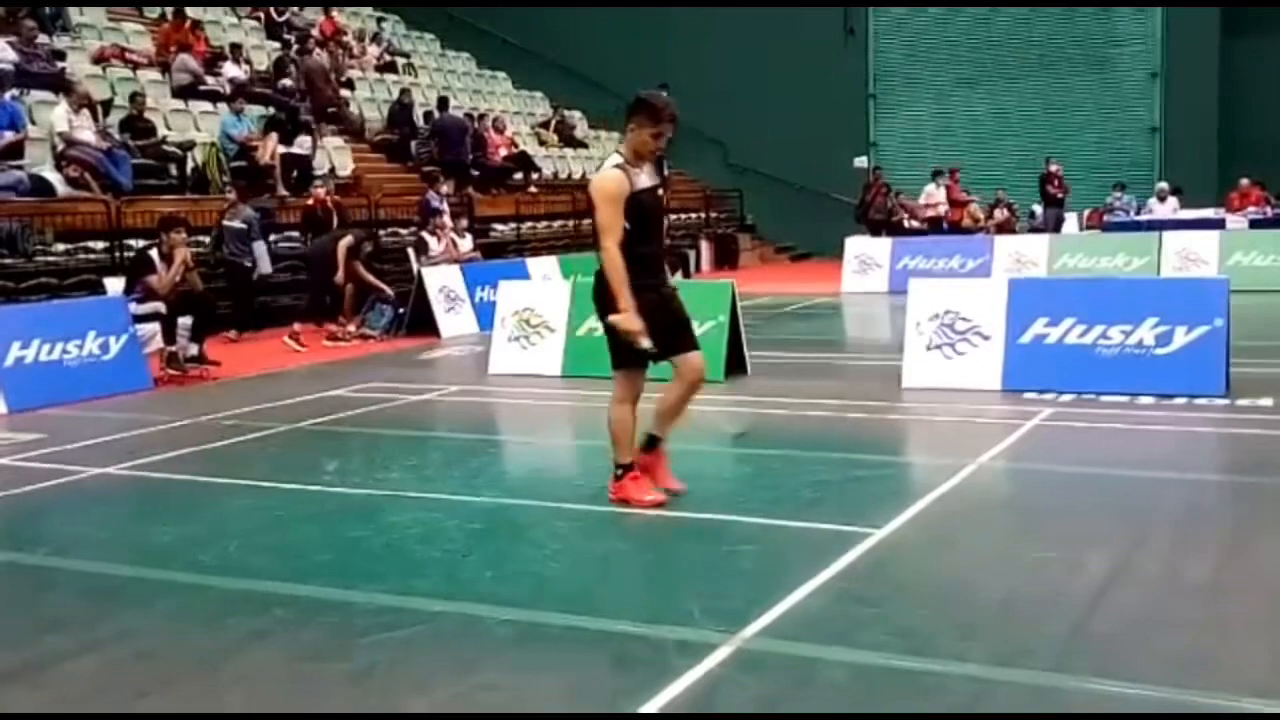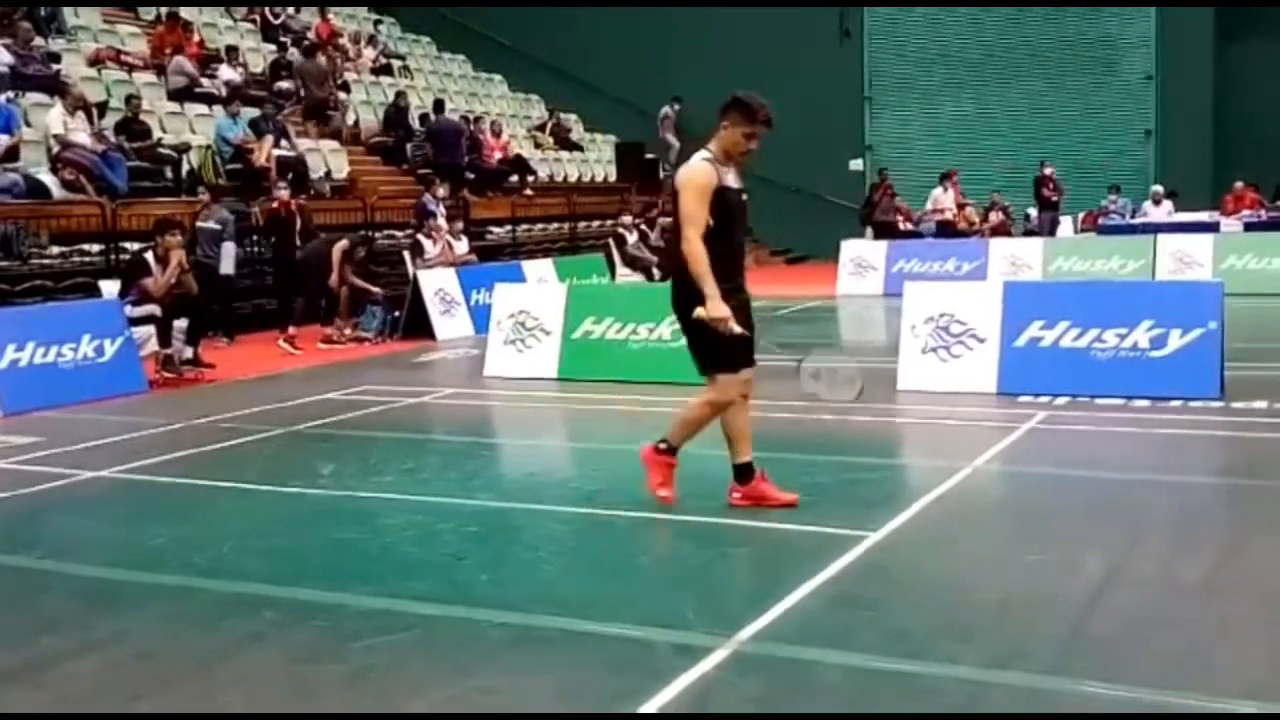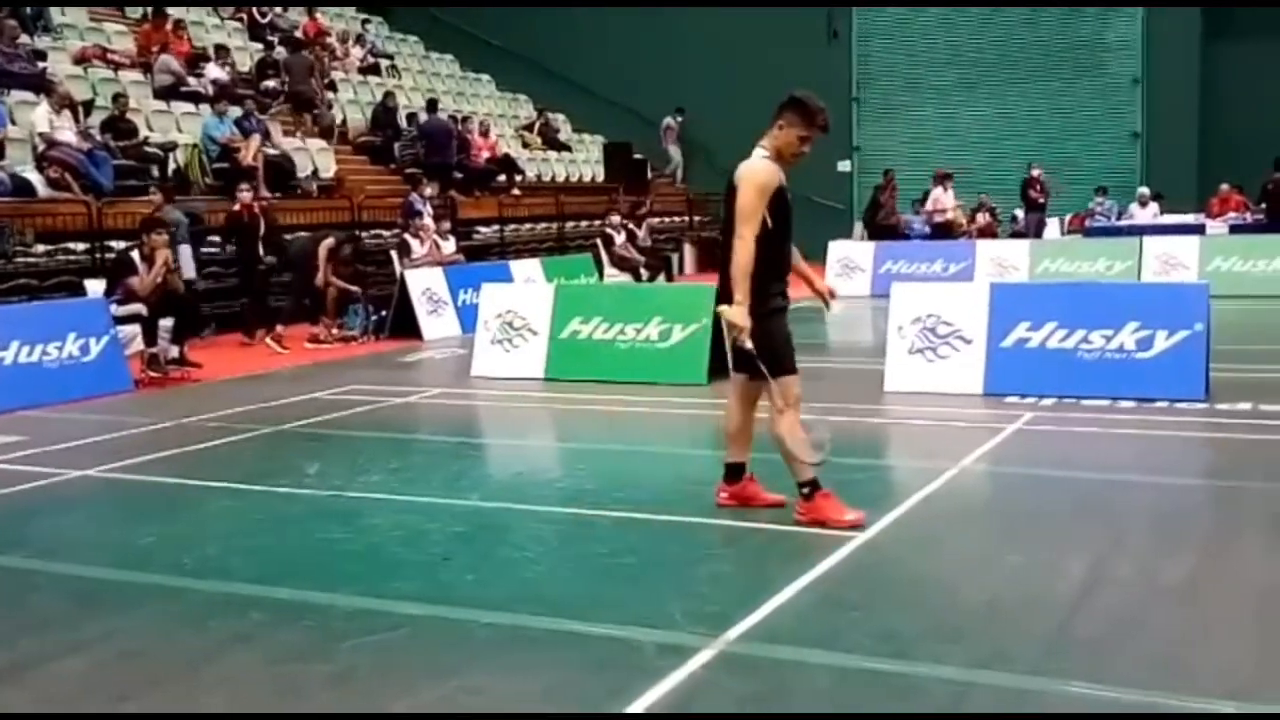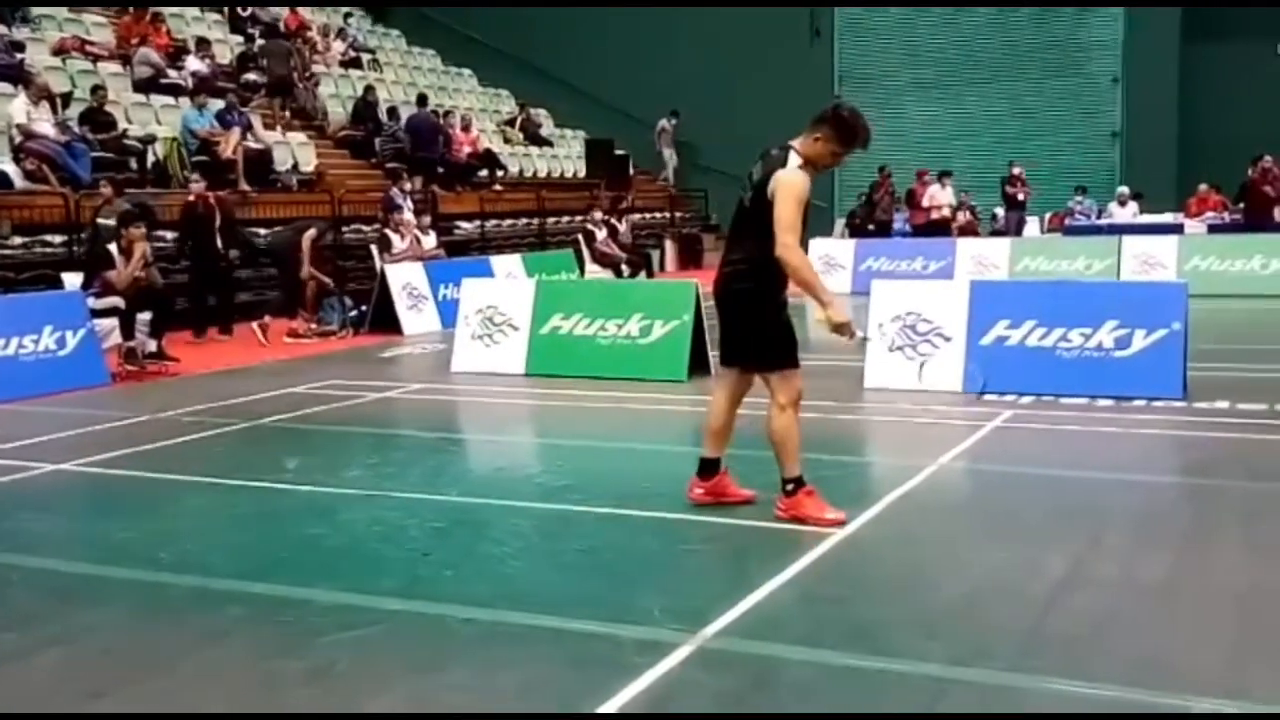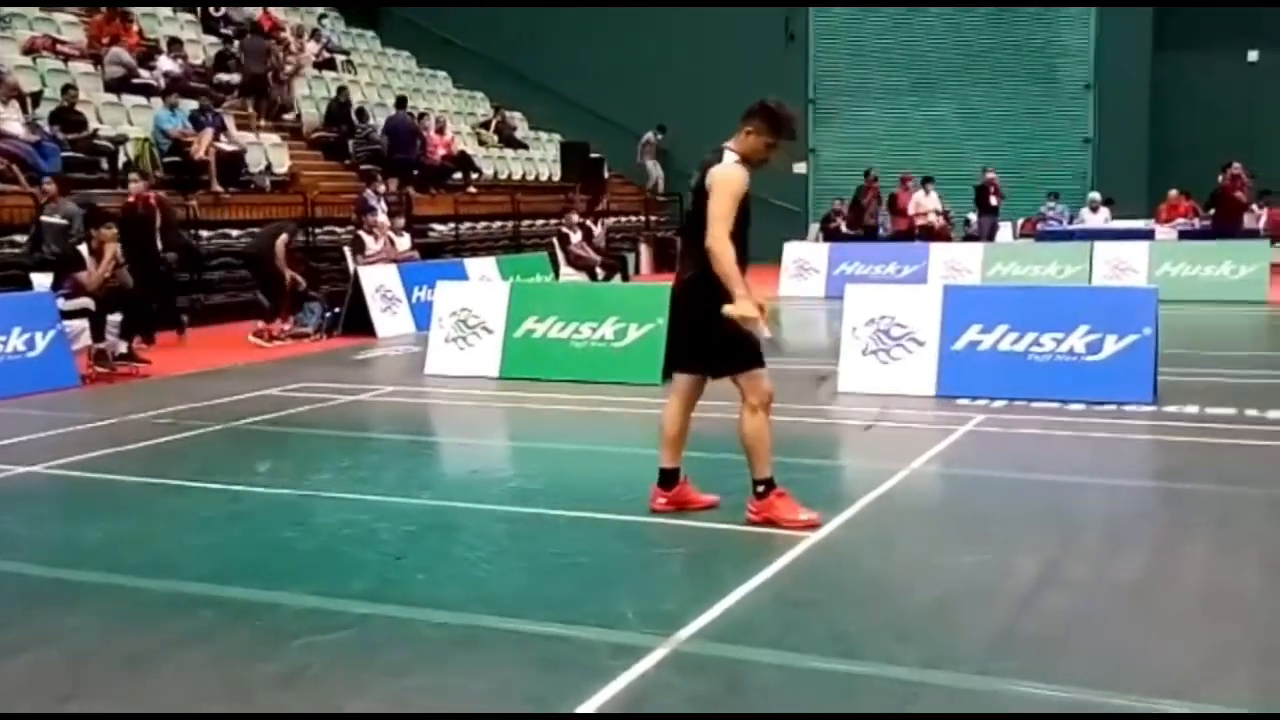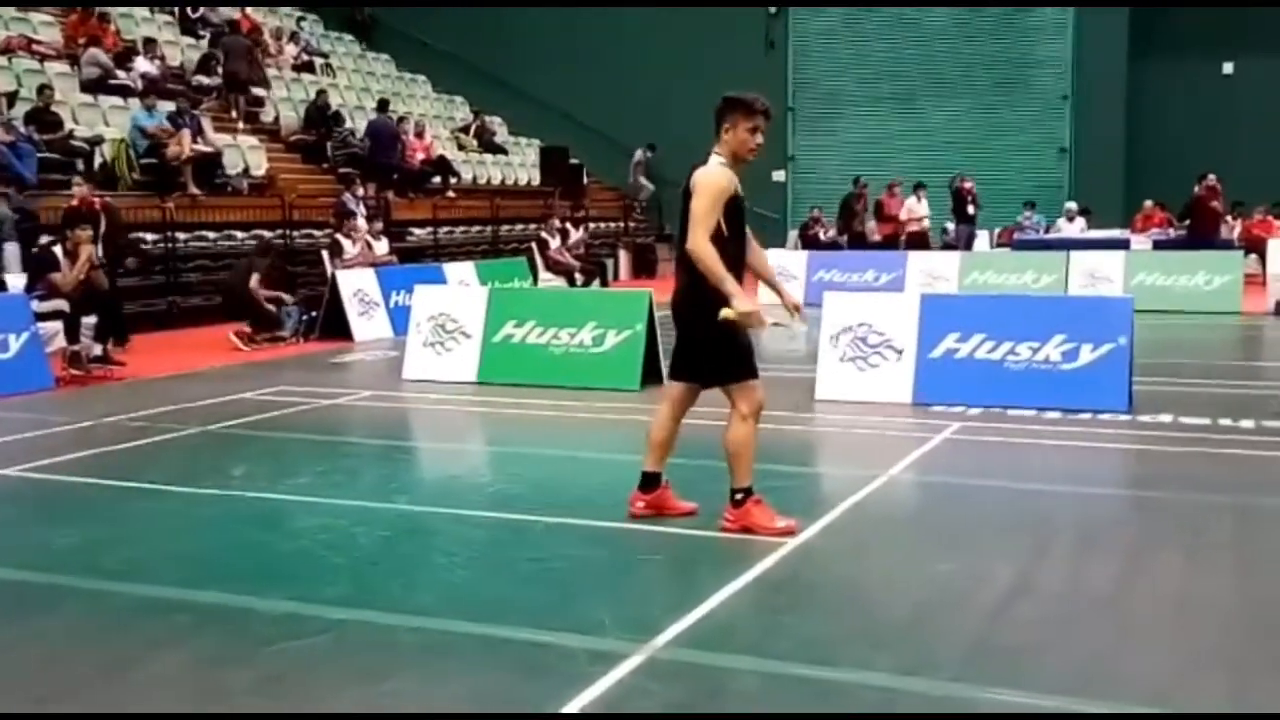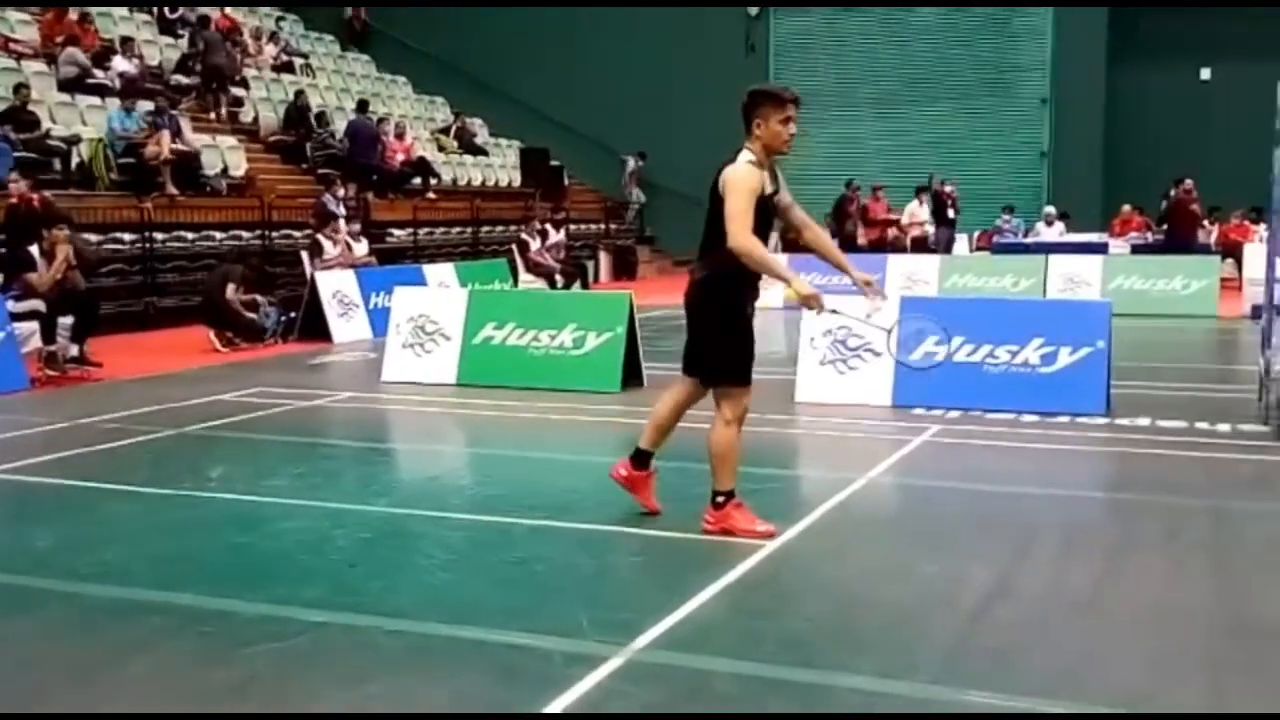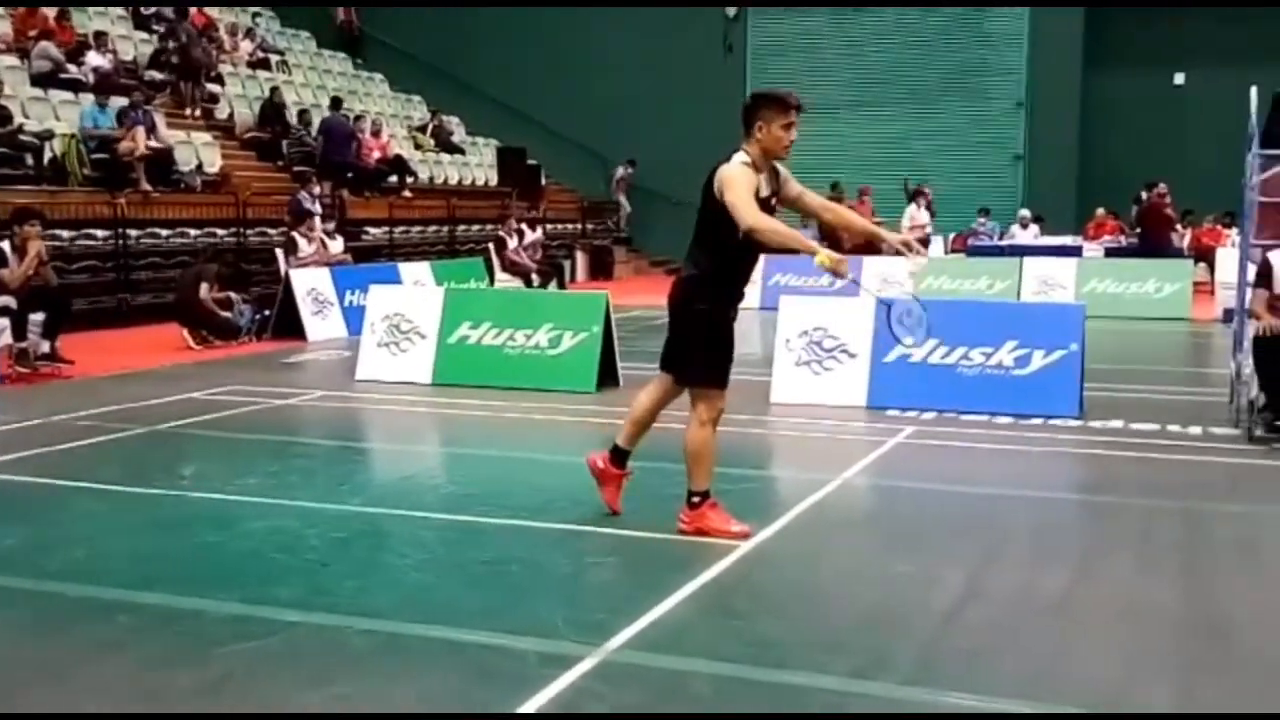
dt=0.4s
person 1, frame 1
left shoulder: (650, 169)
right shoulder: (612, 178)
right elbow: (610, 248)
left wrist: (665, 283)
right wrist: (626, 309)
left hip: (657, 288)
right hip: (627, 295)
left knee: (693, 370)
right knee: (628, 387)
left ankle: (651, 451)
right ankle: (624, 477)
person 1, frame 2
left shoulder: (732, 173)
right shoulder: (699, 172)
right elbow: (691, 242)
left wrist: (735, 297)
right wrist: (712, 299)
left hip: (731, 294)
right hip: (703, 298)
left knee: (741, 388)
right knee: (723, 392)
left ankle: (746, 481)
right ankle: (662, 452)
person 1, frame 3
left shoulder: (774, 170)
right shoulder: (758, 170)
right elbow: (743, 241)
left wrist: (812, 279)
right wrist: (739, 304)
left hip: (766, 297)
right hip: (756, 302)
left knee: (745, 389)
right knee: (788, 396)
left ankle: (735, 483)
right ankle: (811, 498)
person 1, frame 4
left shoulder: (774, 158)
right shoulder: (793, 178)
right elbow: (786, 250)
right wrist: (828, 304)
left hip: (736, 283)
right hip: (756, 291)
left knee: (731, 384)
right knee: (787, 392)
left ankle: (708, 477)
right ankle: (794, 494)
person 1, frame 5
left shoulder: (717, 166)
right shoulder: (731, 172)
right elbow: (717, 241)
left wrist: (746, 293)
right wrist: (741, 297)
left hip: (691, 293)
right hip: (711, 297)
left knee: (684, 391)
right knee: (757, 393)
left ankle: (669, 487)
right ankle: (765, 497)
person 1, frame 6
left shoulder: (725, 178)
right shoulder: (715, 177)
left elbow: (745, 246)
right elbow: (697, 244)
left wrist: (781, 291)
right wrist: (736, 295)
left hip: (698, 304)
right hip: (711, 305)
left knee: (678, 397)
right knee: (748, 401)
left ankle: (650, 490)
right ankle: (742, 506)
person 1, frame 7
left shoulder: (769, 174)
right shoulder: (742, 174)
left elbow: (805, 227)
right elbow: (740, 241)
left wrist: (850, 271)
right wrist: (792, 280)
left hip: (718, 296)
right hip: (721, 298)
left knee: (690, 386)
right knee: (733, 405)
left ankle: (637, 466)
right ankle: (722, 508)
person 1, frame 8
left shoulder: (775, 176)
right shoulder: (735, 174)
left elbow: (824, 209)
right elbow: (753, 224)
left wrist: (884, 236)
right wrist: (818, 250)
left hip: (710, 298)
right hip: (703, 299)
left knee: (669, 384)
right knee: (708, 405)
left ankle: (613, 462)
right ankle: (698, 509)
